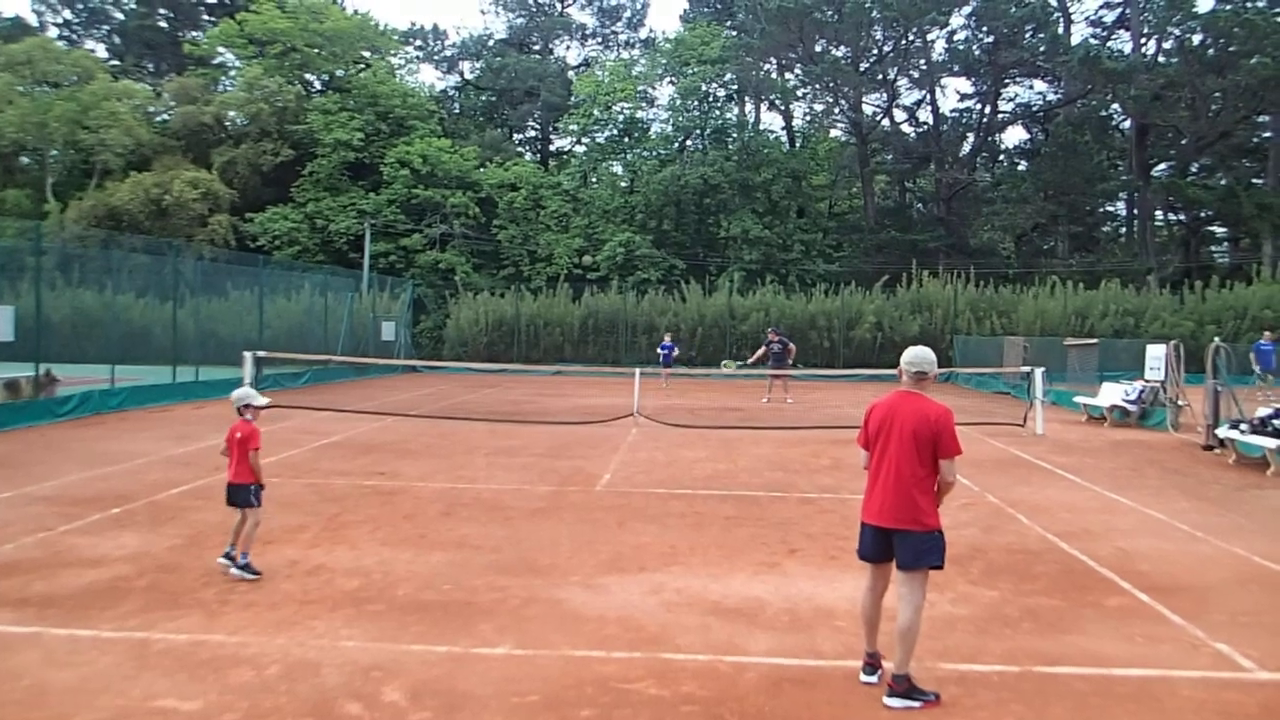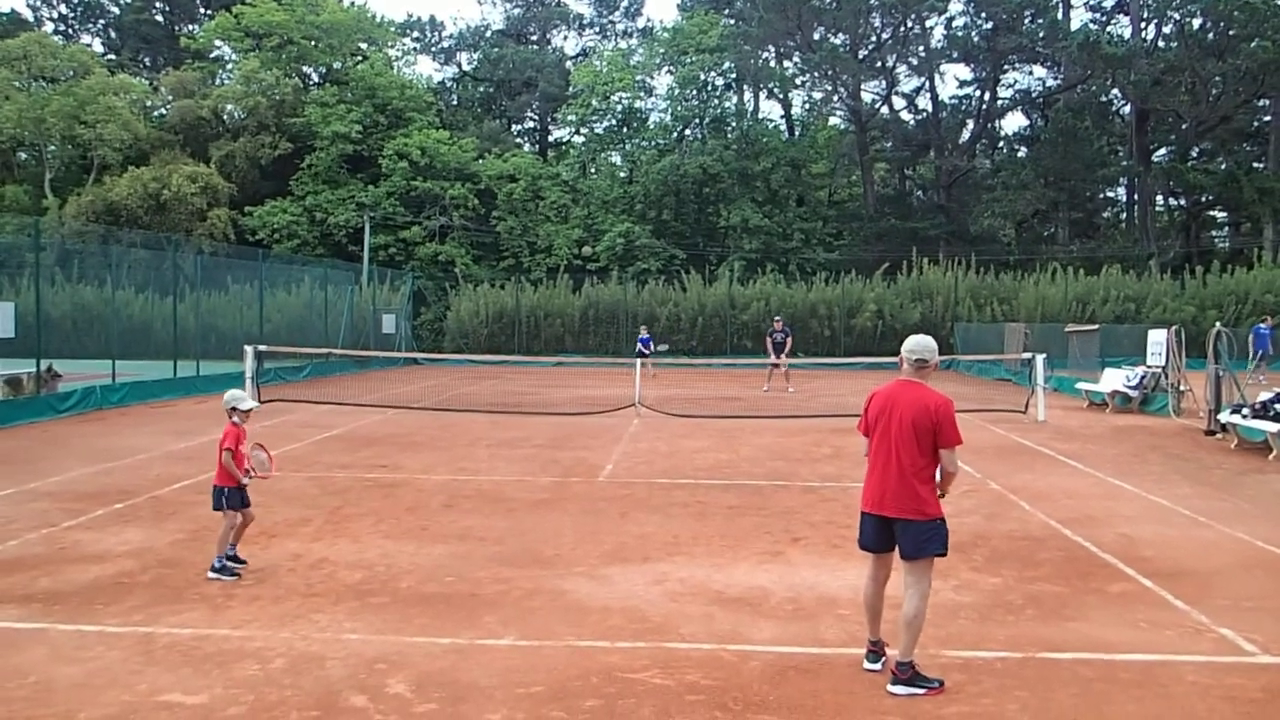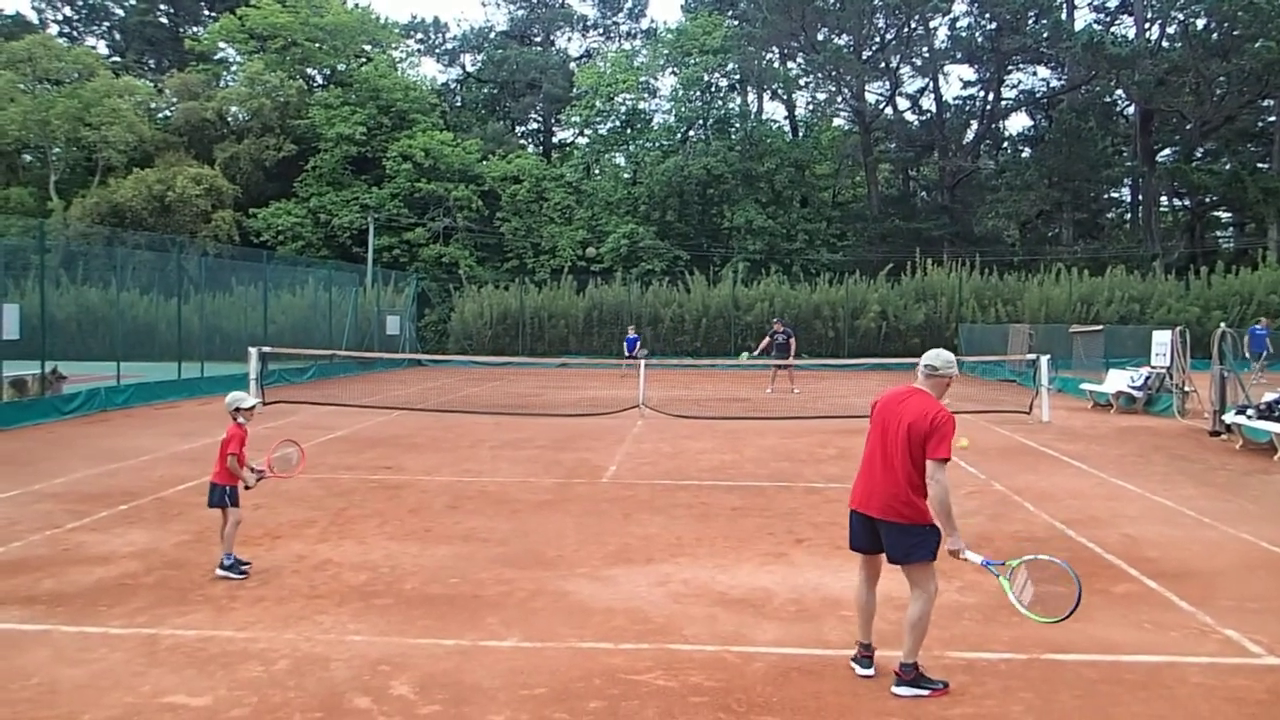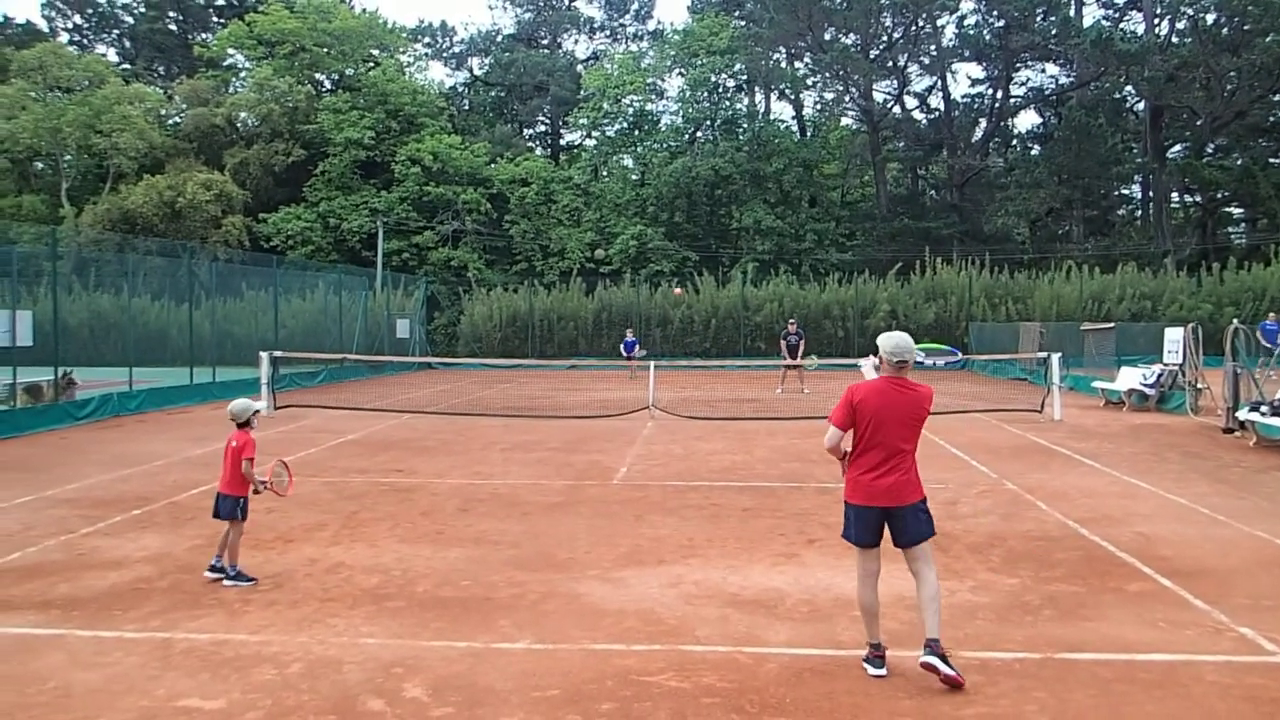
dt=0.7s
person 1, frame 1
left shoulder: (876, 408)
right shoulder: (939, 415)
left elbow: (866, 462)
right elbow: (948, 476)
right wrist: (936, 499)
left hip: (876, 512)
right hip: (916, 518)
left knee: (875, 584)
right knee: (912, 597)
left ankle: (870, 661)
right ankle: (899, 684)
person 1, frame 2
left shoulder: (876, 397)
right shoulder: (939, 404)
right elbow: (950, 466)
right wrist: (942, 488)
left hip: (876, 501)
right hip: (917, 507)
left knee: (877, 574)
right knee: (917, 587)
left ankle: (874, 649)
right ankle: (903, 671)
person 1, frame 3
left shoulder: (887, 398)
right shoulder: (940, 418)
right elbow: (934, 481)
right wrist: (952, 533)
left hip: (863, 501)
right hip: (904, 511)
left knee: (868, 575)
right knee: (924, 590)
left ankle: (864, 653)
right ankle: (907, 672)
person 1, frame 4
left shoulder: (857, 393)
right shoulder: (924, 396)
left elbow: (830, 443)
left wrist: (844, 457)
right wrist: (871, 374)
left hip: (862, 495)
right hip: (906, 496)
left knee: (867, 575)
right knee: (925, 571)
left ankle: (876, 653)
right ankle: (932, 647)
person 2, frame 1
left shoulder: (235, 427)
right shoulder: (252, 430)
left elbow: (224, 451)
right elbow: (253, 459)
right wrist: (260, 479)
left hip: (234, 481)
right hip: (247, 482)
left knee: (244, 516)
right knee: (254, 519)
left ankle: (229, 554)
right ankle: (242, 562)
person 2, frame 2
left shoulder: (240, 429)
right shoulder: (232, 431)
right elbow: (225, 459)
left wrist: (243, 469)
right wrist: (241, 478)
left hip: (235, 484)
right hip: (226, 485)
left knee: (248, 516)
right knee: (230, 522)
left ankle: (229, 552)
right ankle: (217, 566)
person 2, frame 3
left shoulder: (240, 430)
right shoulder: (236, 433)
right elbow: (231, 463)
left wrist: (252, 469)
right wrist: (246, 479)
left hip: (225, 482)
right hip: (224, 483)
left knee: (228, 519)
right knee: (234, 519)
left ankle: (228, 557)
right ankle: (226, 564)
person 2, frame 4
left shoulder: (234, 436)
right shoulder: (248, 440)
right elbow: (245, 469)
left wrist: (254, 479)
right wrist: (256, 484)
left hip: (225, 489)
right hip: (236, 492)
left knee: (231, 528)
right knee: (237, 530)
left ankle: (216, 565)
right ankle: (232, 574)
